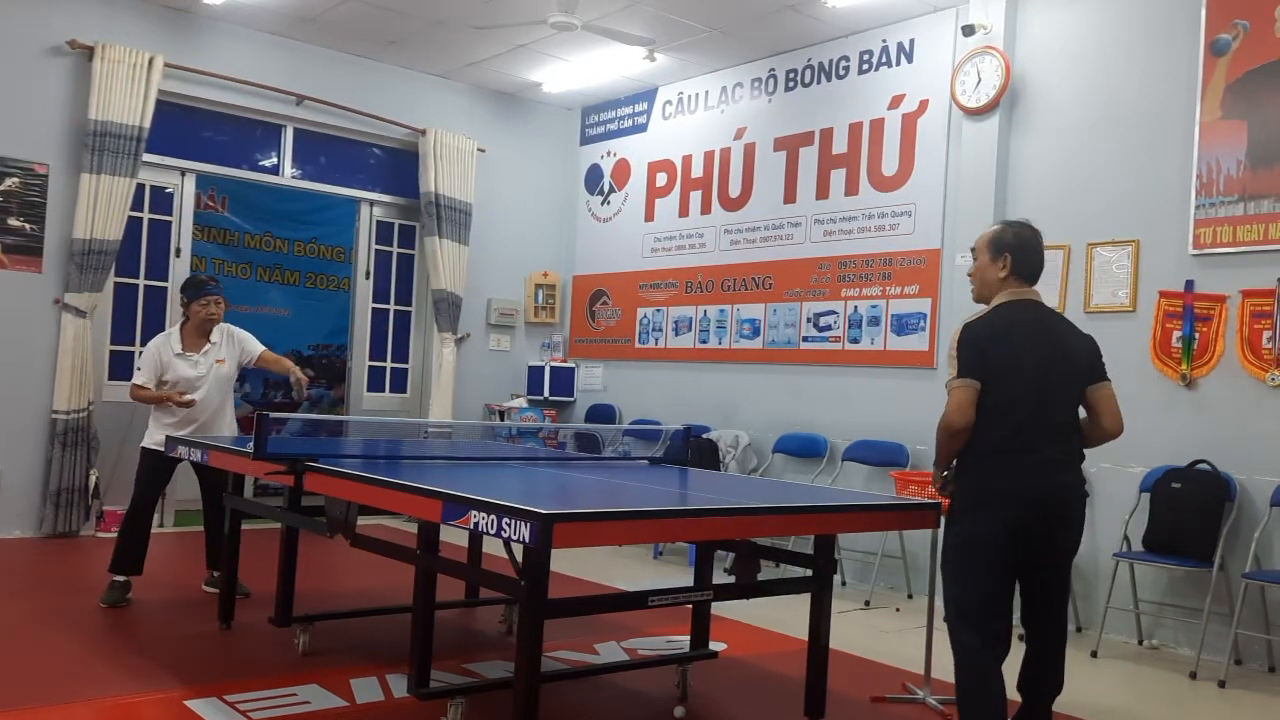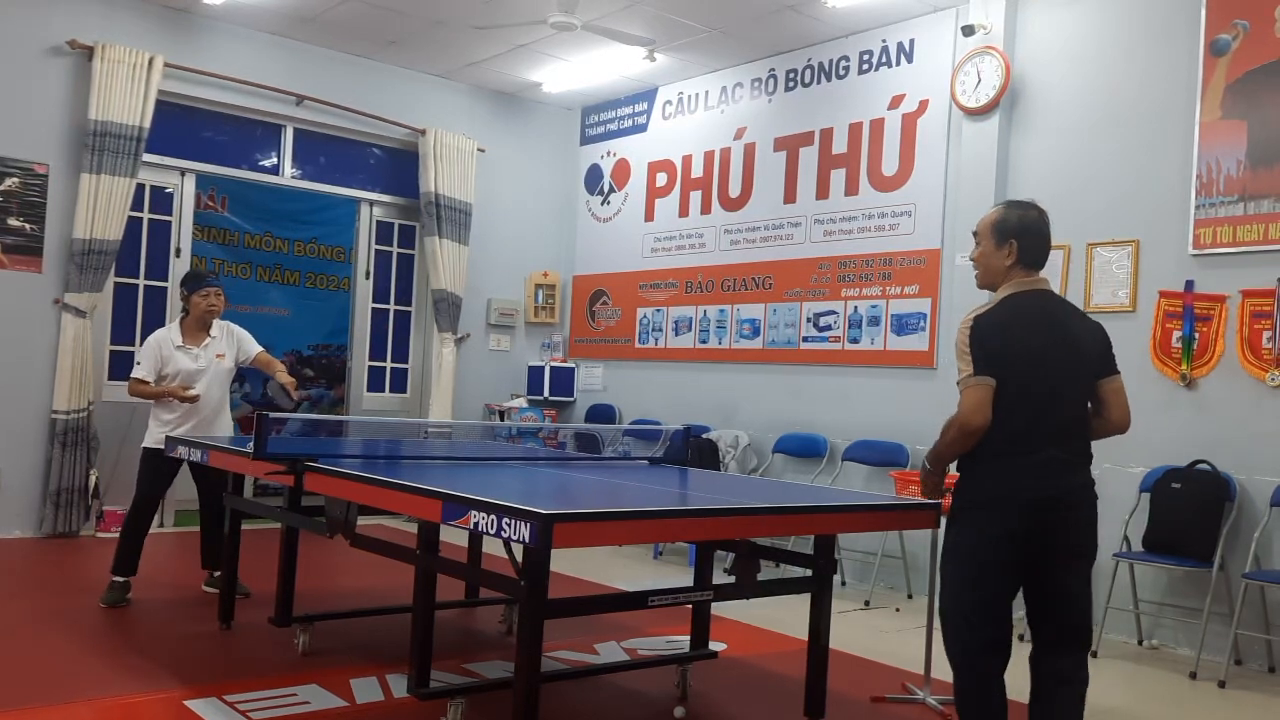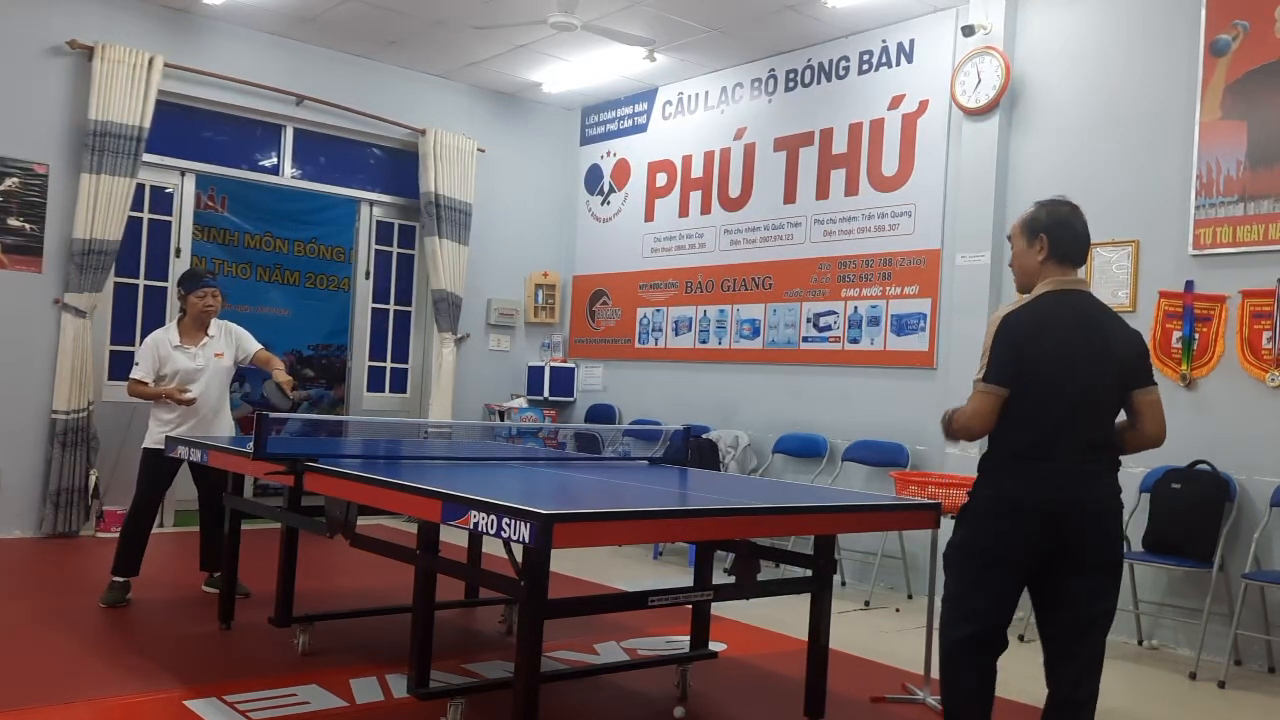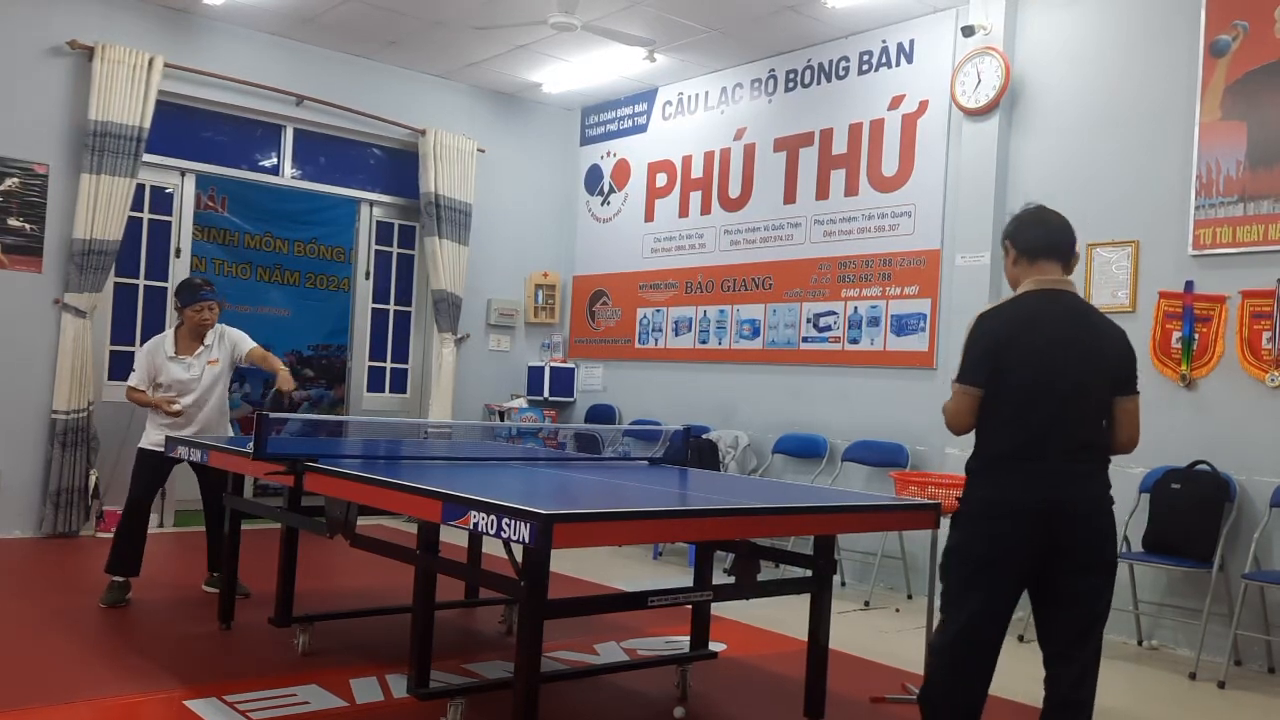
dt=0.4s
person 1, frame 1
left shoulder: (978, 332)
right shoulder: (1077, 338)
left elbow: (958, 419)
right elbow: (1108, 425)
left wrist: (941, 467)
left hip: (990, 497)
right hip: (1060, 497)
left knee: (978, 631)
right knee: (1046, 622)
person 1, frame 2
left shoulder: (985, 325)
right shoulder: (1086, 328)
left elbow: (973, 419)
right elbow: (1115, 418)
left wrist: (933, 464)
left hip: (994, 501)
right hip: (1069, 501)
left knee: (977, 640)
right knee: (1064, 644)
person 1, frame 3
left shoulder: (1016, 323)
right shoulder: (1124, 334)
left elbow: (979, 422)
right elbow: (1150, 431)
left wrist: (953, 420)
left hip: (1009, 504)
right hip: (1090, 511)
left knee: (969, 638)
right knee: (1076, 657)
person 1, frame 4
left shoulder: (996, 324)
right shoulder: (1111, 335)
left elbow: (959, 420)
right elbow: (1124, 438)
left wrist: (954, 399)
left hip: (999, 507)
right hip: (1082, 511)
left knee: (963, 642)
right knee: (1072, 658)
person 2, frame 1
left shoulder: (233, 338)
right shoulder: (160, 346)
left elbow: (270, 359)
right elbow: (137, 392)
left wrist: (292, 370)
right wrist: (167, 397)
left hip: (215, 439)
right hip: (164, 439)
left knee: (220, 506)
right knee: (141, 504)
left ankle: (217, 573)
right ankle: (120, 578)
person 2, frame 2
left shoulder: (232, 335)
right shoulder: (160, 340)
left elbow: (265, 361)
right elbow: (135, 387)
left wrist: (280, 373)
right wrist: (169, 392)
left hip: (213, 439)
right hip: (165, 438)
left knee: (216, 506)
right knee: (143, 505)
left ankle: (217, 573)
right ankle: (120, 578)
person 2, frame 3
left shoulder: (231, 334)
right shoulder: (158, 341)
left elbow: (266, 358)
right elbow: (134, 387)
left wrist: (278, 370)
right wrist: (166, 393)
left hip: (215, 439)
right hip: (166, 438)
left knee: (217, 506)
right knee: (144, 505)
left ankle: (216, 573)
right ankle: (120, 579)
person 2, frame 4
left shoulder: (228, 338)
right shoulder: (154, 348)
left elbow: (261, 356)
right elbow: (134, 392)
left wrist: (282, 373)
right wrist: (156, 402)
left hip: (213, 439)
right hip: (161, 439)
left knee: (224, 504)
right knee: (137, 503)
left ankle: (219, 573)
right ankle: (120, 579)
